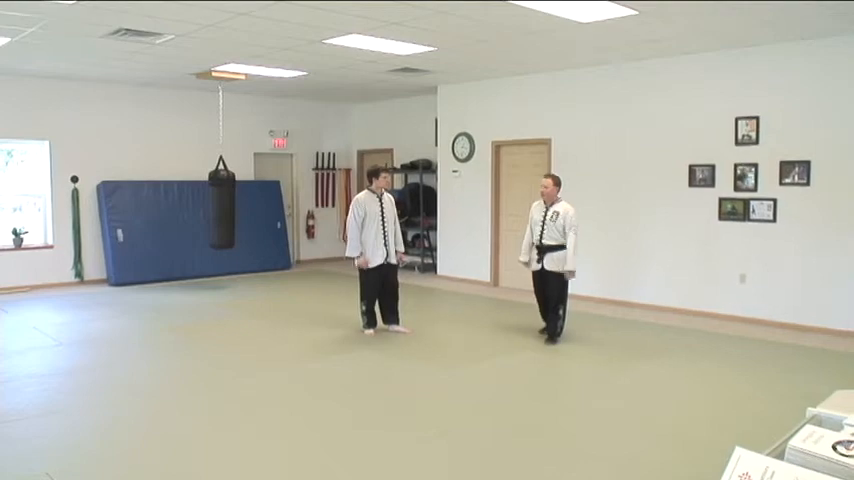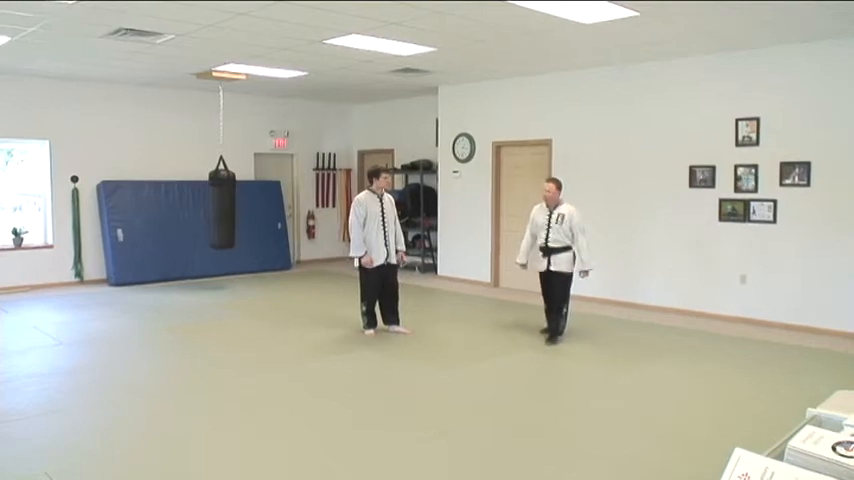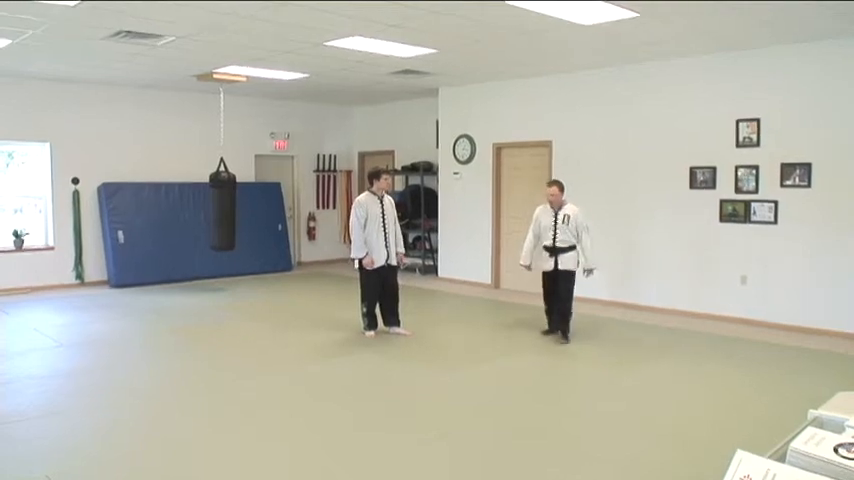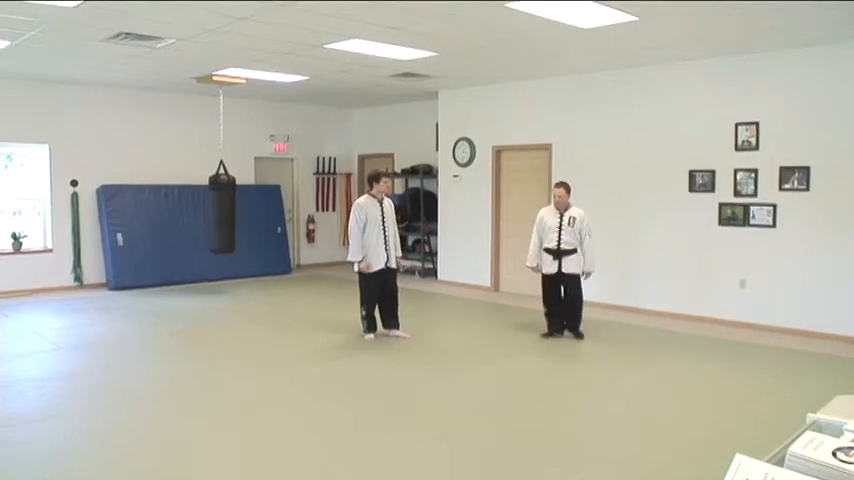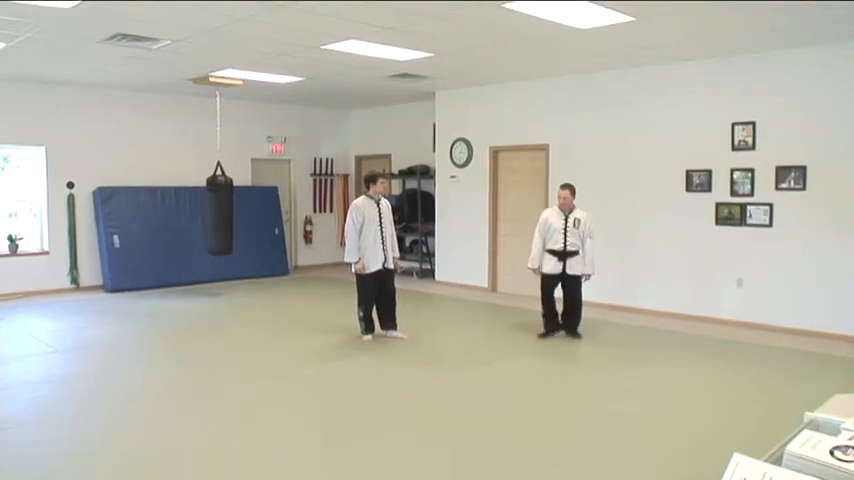
dt=0.2s
person 1, frame 1
left shoulder: (389, 199)
right shoulder: (360, 200)
left elbow: (395, 225)
right elbow: (353, 228)
left wrist: (399, 249)
right wrist: (358, 254)
left hip: (389, 255)
right hip: (370, 256)
left knee: (391, 290)
right knee: (369, 292)
left ankle: (392, 322)
right ankle: (369, 324)
person 1, frame 2
left shoulder: (389, 199)
right shoulder: (361, 200)
left elbow: (395, 224)
right elbow: (356, 228)
left wrist: (400, 248)
right wrist: (362, 254)
left hip: (389, 255)
right hip: (370, 256)
left knee: (391, 290)
right knee: (369, 292)
left ankle: (392, 322)
right ankle: (369, 324)
person 1, frame 3
left shoulder: (389, 201)
right shoulder: (361, 201)
left elbow: (395, 226)
right elbow: (356, 230)
left wrist: (399, 250)
right wrist: (363, 255)
left hip: (389, 256)
right hip: (371, 257)
left knee: (391, 291)
right knee: (370, 294)
left ankle: (393, 324)
right ankle: (369, 326)
person 1, frame 4
left shoulder: (389, 203)
right shoulder: (361, 204)
right elbow: (355, 233)
left wrist: (397, 254)
right wrist: (360, 258)
left hip: (388, 259)
right hip: (370, 260)
left knee: (390, 294)
right knee: (369, 296)
left ankle: (392, 327)
right ankle: (369, 329)
person 1, frame 5
left shoulder: (386, 204)
right shoulder: (358, 205)
right elbow: (351, 234)
left wrist: (395, 255)
right wrist: (355, 260)
left hip: (386, 260)
right hip: (367, 261)
left knee: (388, 295)
right knee: (367, 298)
left ankle: (390, 327)
right ankle: (367, 330)
person 2, frame 1
left shoulder: (567, 210)
right shoulder: (536, 207)
left elbow: (571, 238)
right elbow: (530, 232)
left wrist: (569, 265)
right wrist: (525, 255)
left hip: (556, 258)
right hip: (539, 257)
left knee: (556, 298)
right knee: (541, 294)
left ankle: (554, 332)
right ankle: (550, 323)
person 2, frame 2
left shoulder: (570, 212)
right shoulder: (537, 210)
left elbow: (580, 238)
right elbow: (530, 235)
left wrist: (584, 264)
right wrist: (523, 257)
left hip: (562, 259)
right hip: (544, 258)
left knee: (560, 297)
right knee: (548, 296)
left ankle: (555, 332)
right ankle: (552, 325)
person 2, frame 3
left shoulder: (574, 212)
right shoulder: (540, 211)
left elbow: (583, 237)
right elbow: (532, 236)
left wrist: (588, 262)
right wrist: (526, 259)
left hip: (567, 258)
right hip: (548, 258)
left knee: (565, 295)
right knee: (550, 295)
left ankle: (564, 330)
right ankle: (554, 326)
person 2, frame 4
left shoulder: (579, 215)
right shoulder: (544, 213)
left elbow: (586, 241)
right elbow: (536, 238)
left wrist: (588, 266)
right wrist: (533, 260)
left hip: (570, 261)
right hip: (549, 261)
left knee: (574, 296)
right knee: (550, 298)
left ankle: (573, 327)
right ankle: (555, 328)
person 2, frame 5
left shoulder: (582, 217)
right shoulder: (548, 214)
left elbow: (587, 244)
right elbow: (539, 239)
left wrist: (587, 268)
right wrist: (535, 262)
left hip: (572, 263)
right hip: (551, 261)
left knee: (574, 299)
right knee: (547, 296)
left ankle: (571, 328)
right ankle: (551, 327)
